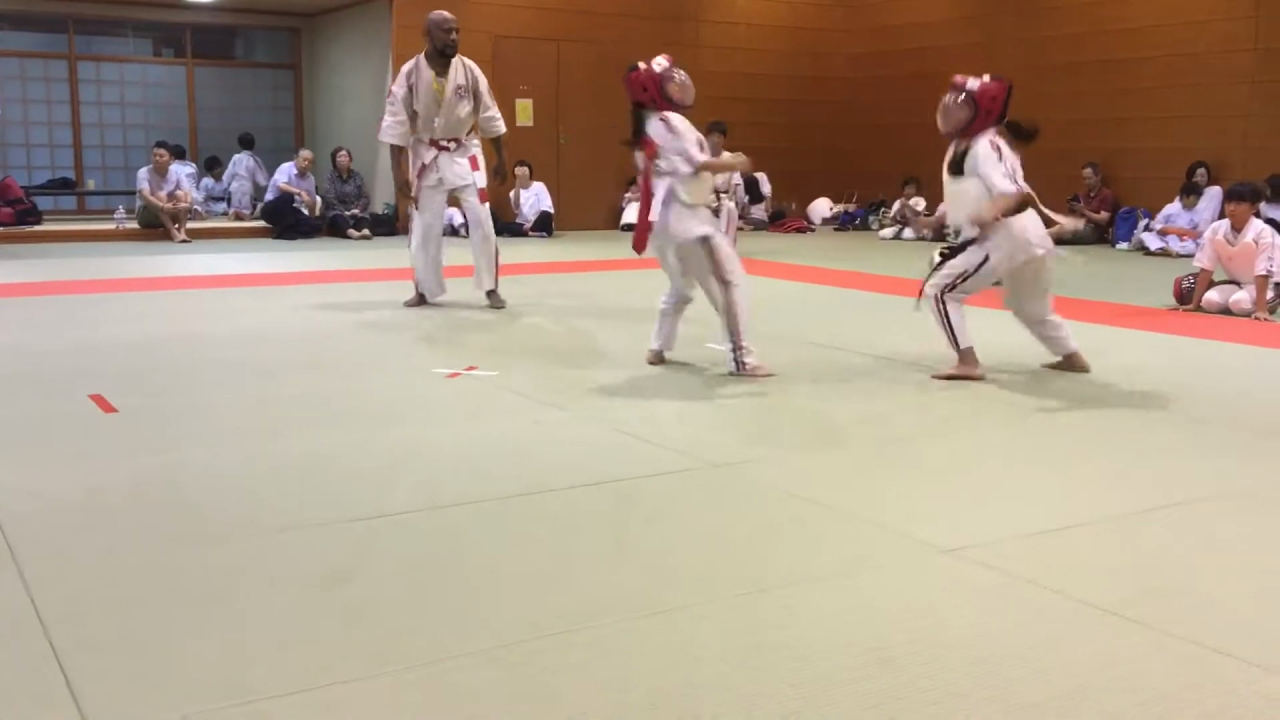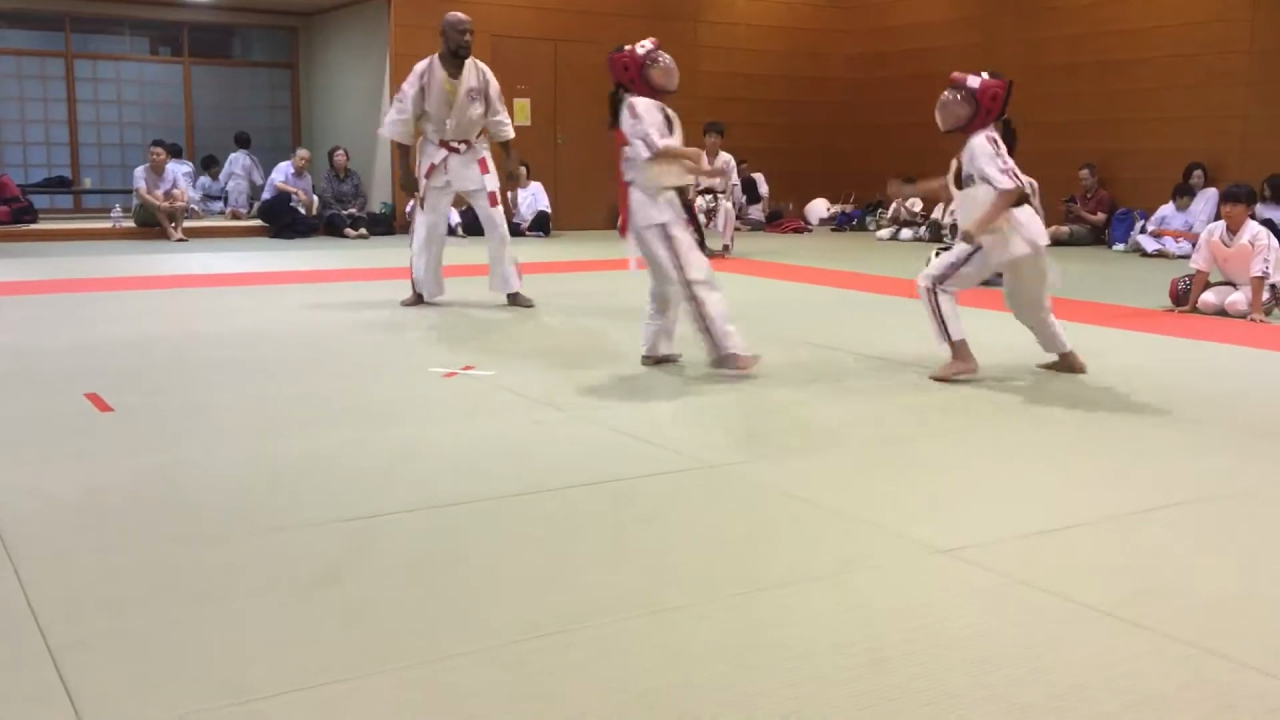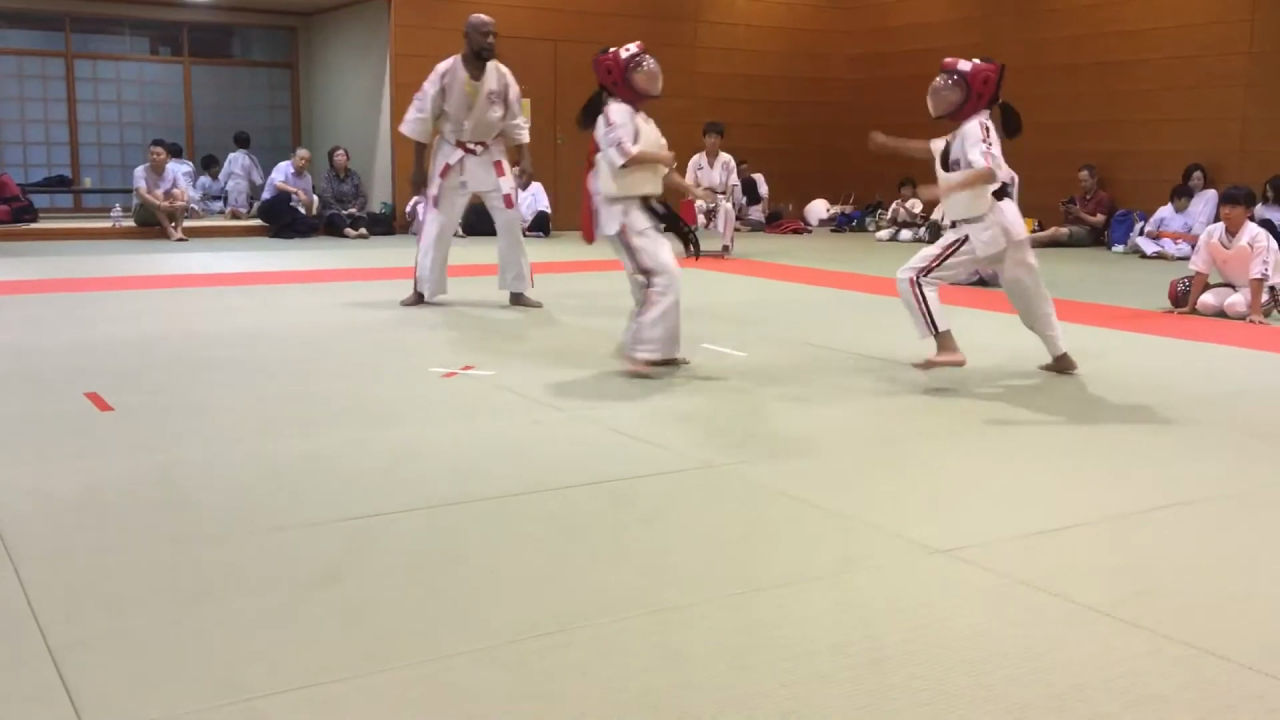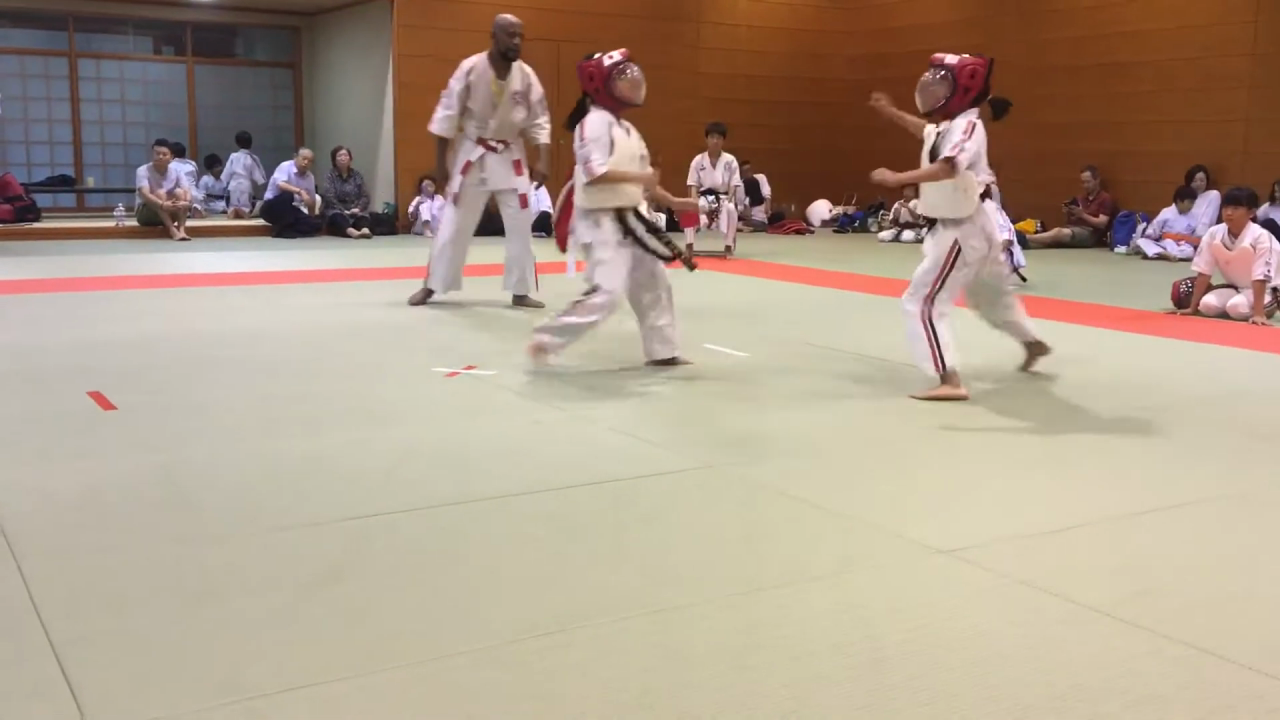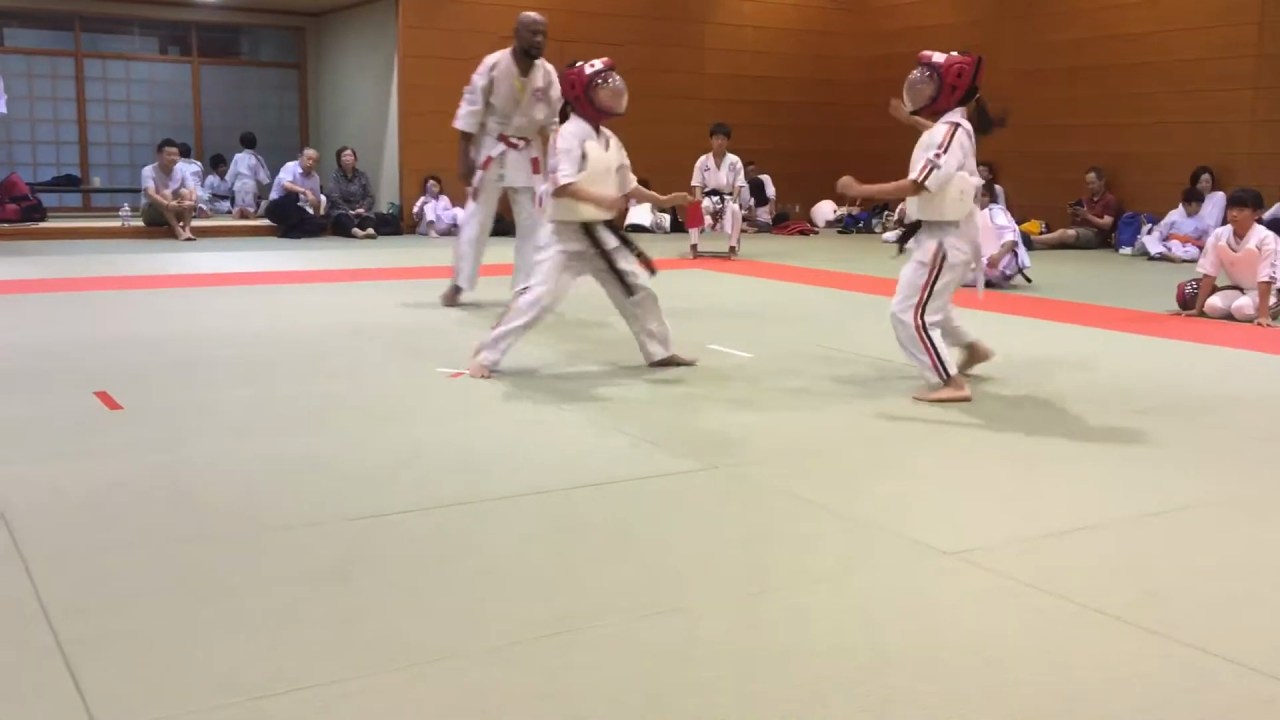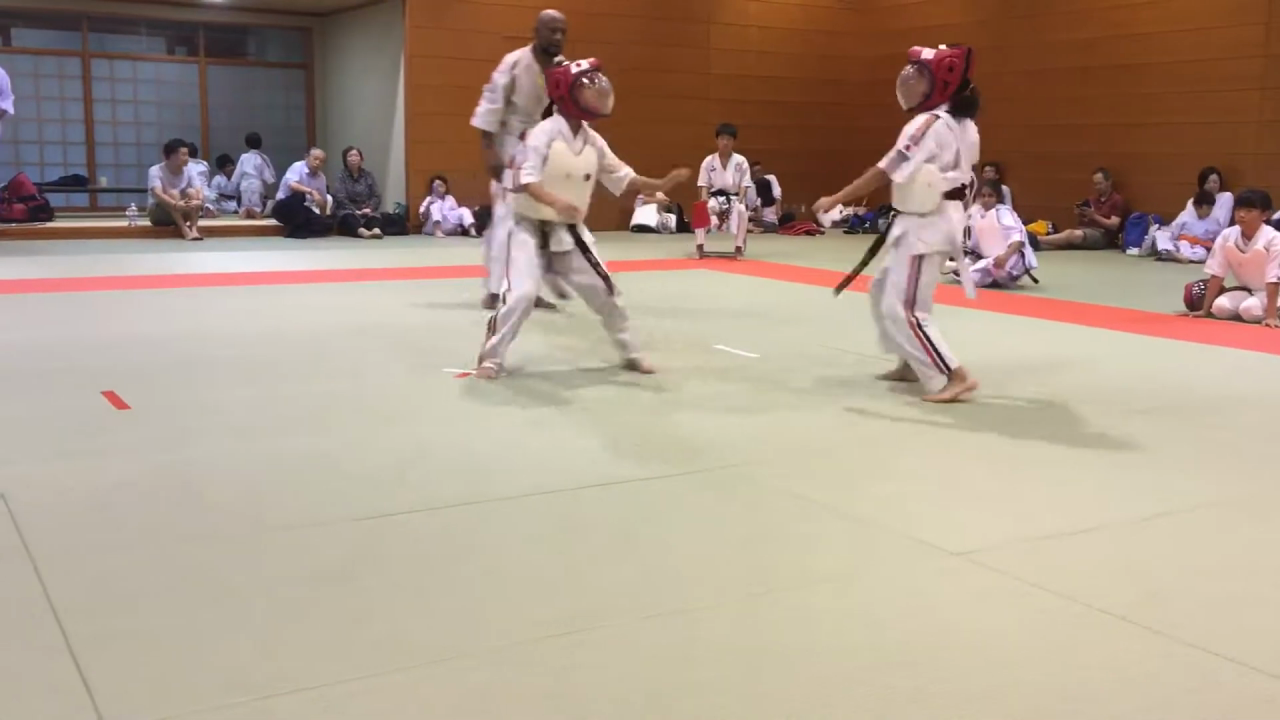
dt=0.1s
person 1, frame 1
left shoulder: (986, 147)
right shoulder: (967, 147)
left elbow: (1014, 194)
right elbow: (968, 199)
left wrist: (990, 216)
right wrist: (942, 218)
left hip: (1007, 240)
right hip: (1026, 238)
left knee: (939, 290)
right knee: (1030, 305)
left ankle: (968, 361)
right ankle: (1072, 356)
person 1, frame 2
left shoulder: (982, 144)
right shoulder: (977, 143)
left elbow: (1012, 188)
right elbow: (951, 186)
left wrist: (982, 223)
right wrist: (910, 190)
left hip: (1004, 236)
right hip: (1024, 232)
left knee: (932, 284)
right knee: (1031, 304)
left ankle: (962, 357)
right ankle: (1067, 357)
person 1, frame 3
left shoulder: (976, 128)
right shoulder: (969, 128)
left elbow: (988, 170)
right elbow: (935, 150)
left wrist: (948, 188)
right wrist: (891, 144)
left hip: (982, 229)
right hip: (1003, 225)
left knee: (912, 278)
right knee: (1027, 293)
left ankle: (948, 349)
right ankle: (1061, 356)
person 1, frame 4
left shoulder: (965, 126)
right shoulder: (952, 125)
left elbow: (947, 167)
right elbow: (929, 132)
left wrist: (898, 178)
right wrist: (892, 112)
left hip: (963, 230)
right hip: (974, 225)
left knee: (923, 303)
right knee: (992, 294)
left ankle: (950, 381)
right ankle: (1034, 343)
person 1, frame 5
left shoulder: (949, 131)
right shoulder: (961, 124)
left elbow: (919, 184)
left wrist: (862, 189)
left hip: (948, 235)
right hip: (943, 230)
left knee: (908, 312)
right knee: (924, 304)
left ankle: (954, 383)
right ankle: (971, 348)
person 1, frame 6
left shoulder: (928, 124)
right shoulder: (964, 125)
left elbow: (885, 172)
left wrist: (834, 199)
left hip: (925, 225)
right hip: (938, 220)
left knee: (903, 309)
right knee: (884, 293)
left ankle: (956, 378)
right ankle: (910, 365)
person 2, frame 1
left shoulder: (655, 125)
right shoulder: (670, 122)
right elbow: (692, 164)
left wrist: (716, 166)
right wrist: (728, 162)
left hip: (665, 219)
right hip: (686, 218)
left knee: (681, 287)
right knee: (730, 285)
left ankle: (659, 350)
right ankle: (743, 361)
person 2, frame 2
left shoulder: (644, 108)
right shoulder: (639, 106)
left elbow: (669, 161)
right elbow: (654, 148)
left wrist: (707, 170)
right wrist: (689, 154)
left hip: (649, 206)
right hip: (655, 207)
left knee: (666, 282)
right knee: (697, 276)
left ankle: (656, 349)
right ankle: (725, 352)
person 2, frame 3
left shoulder: (638, 116)
right shoulder: (615, 113)
left elbow: (659, 168)
right elbow: (623, 155)
left wrist: (691, 189)
right wrist: (661, 157)
left hip: (642, 210)
right hip: (624, 212)
left knee: (662, 280)
right knee: (665, 279)
left ankle: (660, 350)
right ankle: (639, 350)
person 2, frame 4
left shoulder: (626, 129)
right shoulder: (595, 124)
left elbow: (637, 176)
right elbow: (594, 171)
left wrist: (673, 201)
right wrist: (637, 177)
left hip: (629, 220)
right hip: (601, 223)
left knee: (654, 283)
right knee: (606, 292)
left ankle: (662, 351)
right ankle: (547, 339)
person 2, frame 5
left shoulder: (609, 140)
right shoulder: (571, 134)
left elbow: (626, 184)
right elbow: (561, 182)
left wrist: (662, 200)
right wrist: (599, 198)
left hip: (600, 232)
right hip: (565, 232)
left knee: (638, 288)
right knee: (541, 296)
left ankle: (660, 352)
right ankle: (488, 354)
person 2, frame 6
left shoulder: (592, 141)
right shoulder: (544, 133)
left elbow: (621, 178)
right elbow: (524, 180)
left wrist: (660, 184)
right wrist: (555, 202)
left hip: (569, 232)
right hip: (532, 230)
left knee: (600, 290)
right knee: (520, 296)
left ankle: (629, 352)
right ankle: (491, 358)
person 3, frame 1
left shoulder: (469, 69)
right shoulder: (410, 72)
left elbow: (489, 114)
right elbow: (397, 124)
left wrist: (502, 156)
right wrist: (400, 170)
left hip: (465, 153)
right hip: (427, 156)
left knee: (481, 220)
right knee: (425, 227)
left ankle: (490, 288)
right ankle: (424, 290)
person 3, frame 2
left shoulder: (481, 72)
right shoulder: (423, 72)
left elbow: (498, 118)
right elbow: (401, 120)
left wrist: (511, 159)
right wrist: (404, 168)
left hip: (474, 156)
right hip: (436, 157)
left knee: (496, 223)
right knee: (427, 227)
left ankle: (511, 290)
right ankle: (422, 289)
person 3, frame 3
left shoulder: (502, 75)
right shoulder: (444, 72)
left elbow: (517, 120)
right elbow: (422, 118)
left wrist: (527, 159)
right wrist: (418, 166)
left hip: (491, 157)
right hip: (452, 157)
left knee: (510, 224)
right knee: (436, 225)
left ankle: (517, 290)
right ankle: (422, 289)
person 3, frame 4
left shoulder: (526, 75)
right shoulder: (470, 69)
left elbow: (539, 121)
right elbow: (447, 115)
left wrist: (542, 160)
right wrist: (441, 162)
left hip: (510, 157)
right hip: (473, 155)
left knee: (520, 225)
right knee: (454, 223)
left ankle: (521, 291)
right ankle: (432, 285)
person 3, frame 5
left shoulder: (547, 73)
right shoulder: (492, 66)
left elbow: (557, 118)
right elbow: (470, 111)
right wrist: (465, 156)
left hip: (528, 155)
right hip: (492, 150)
left knee: (531, 225)
right knee: (475, 219)
right ankle: (459, 284)
person 3, frame 6
right shoulder: (513, 63)
right elbow: (489, 110)
right wrist: (490, 154)
right hip: (513, 149)
right knee: (505, 220)
right ankle: (495, 289)
